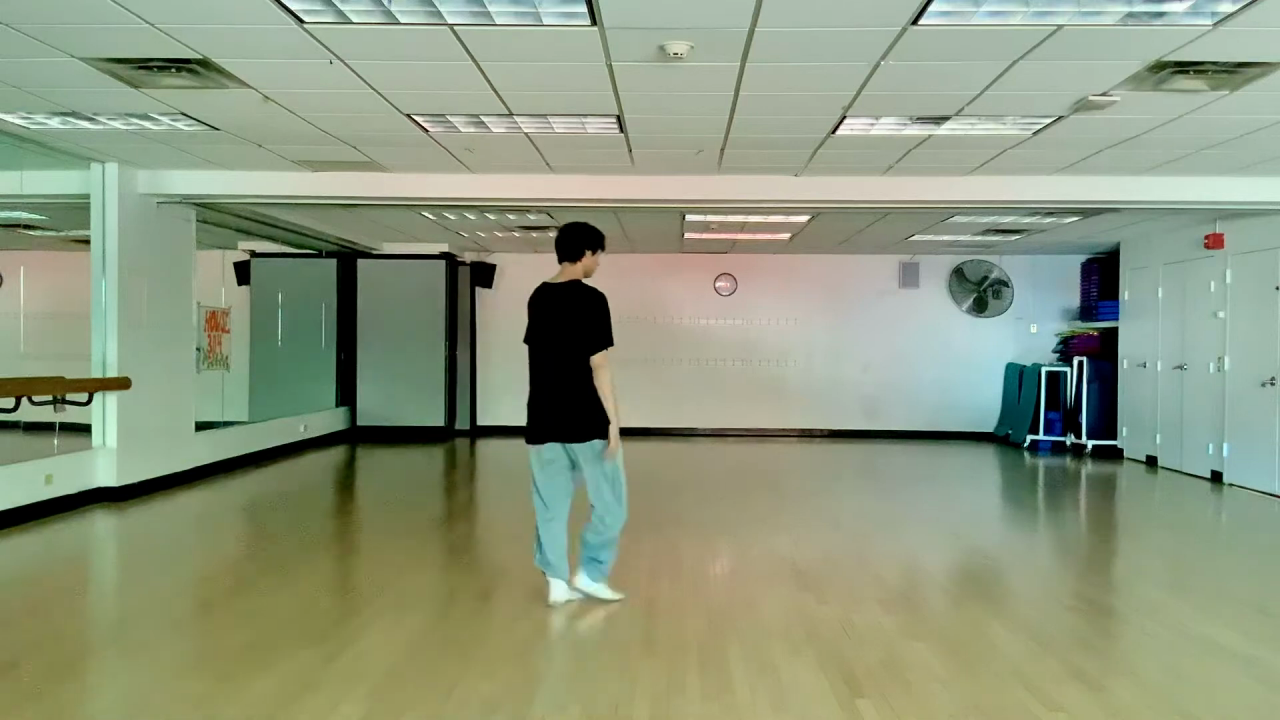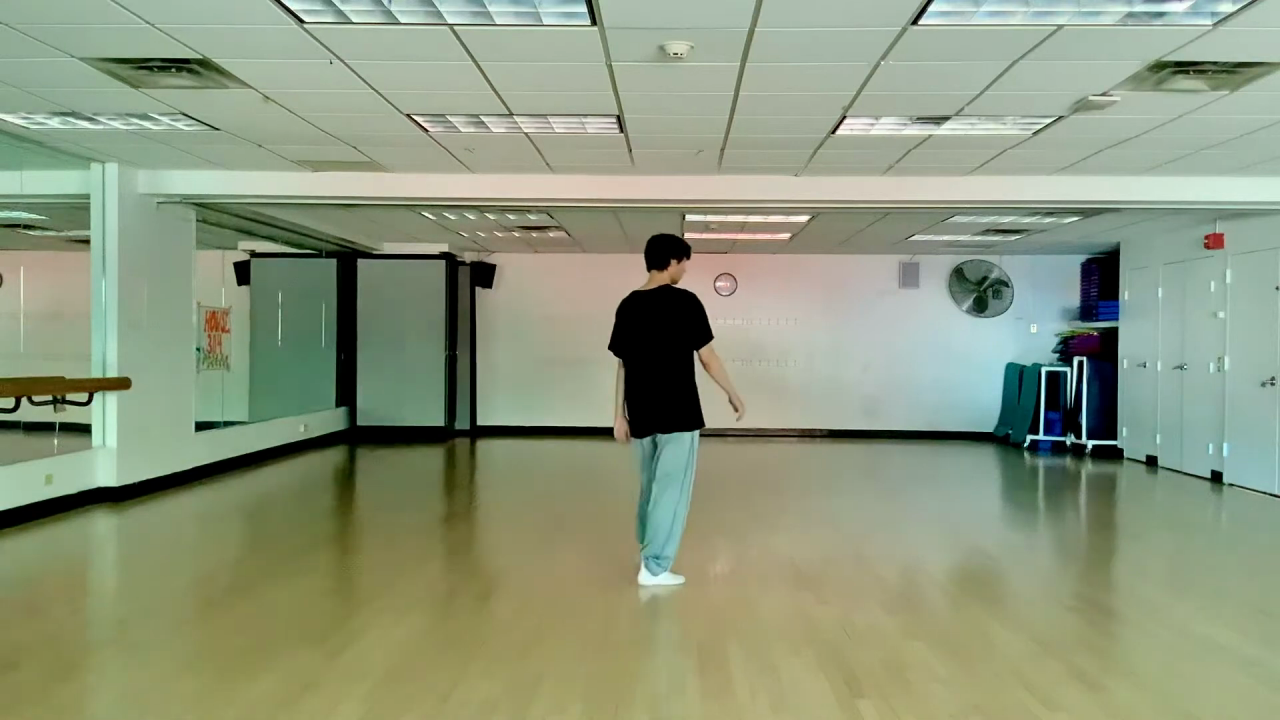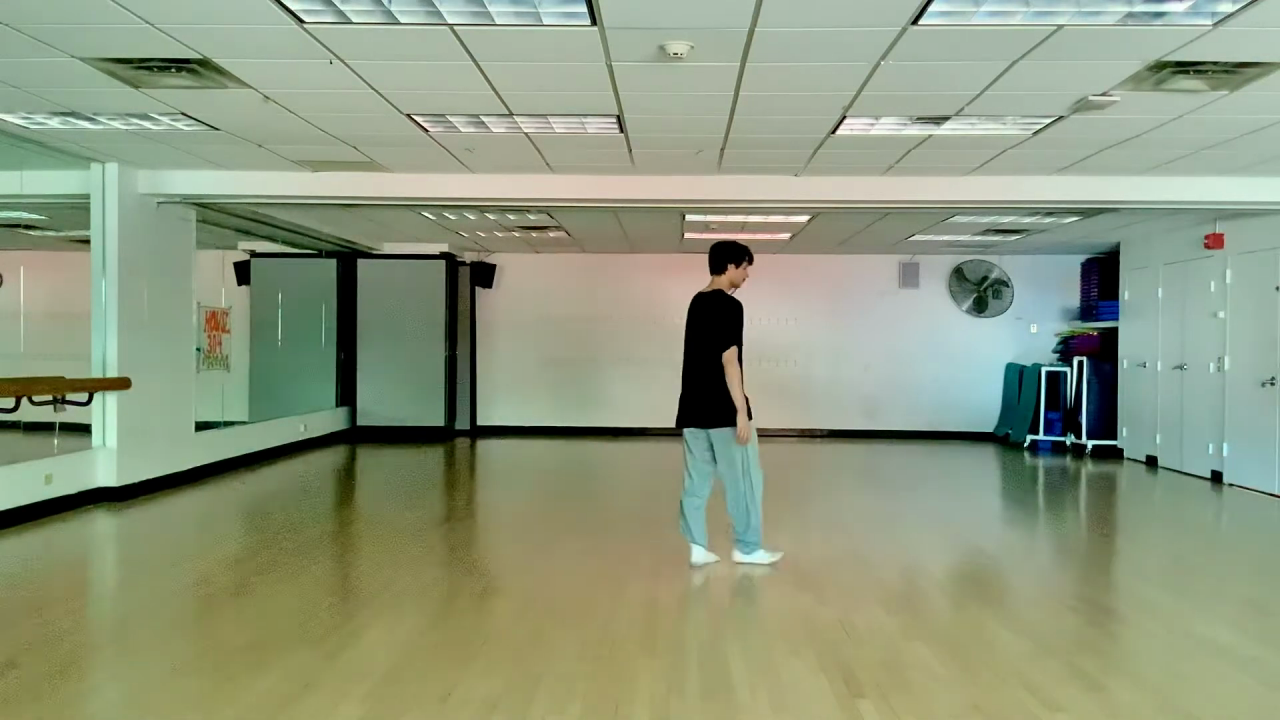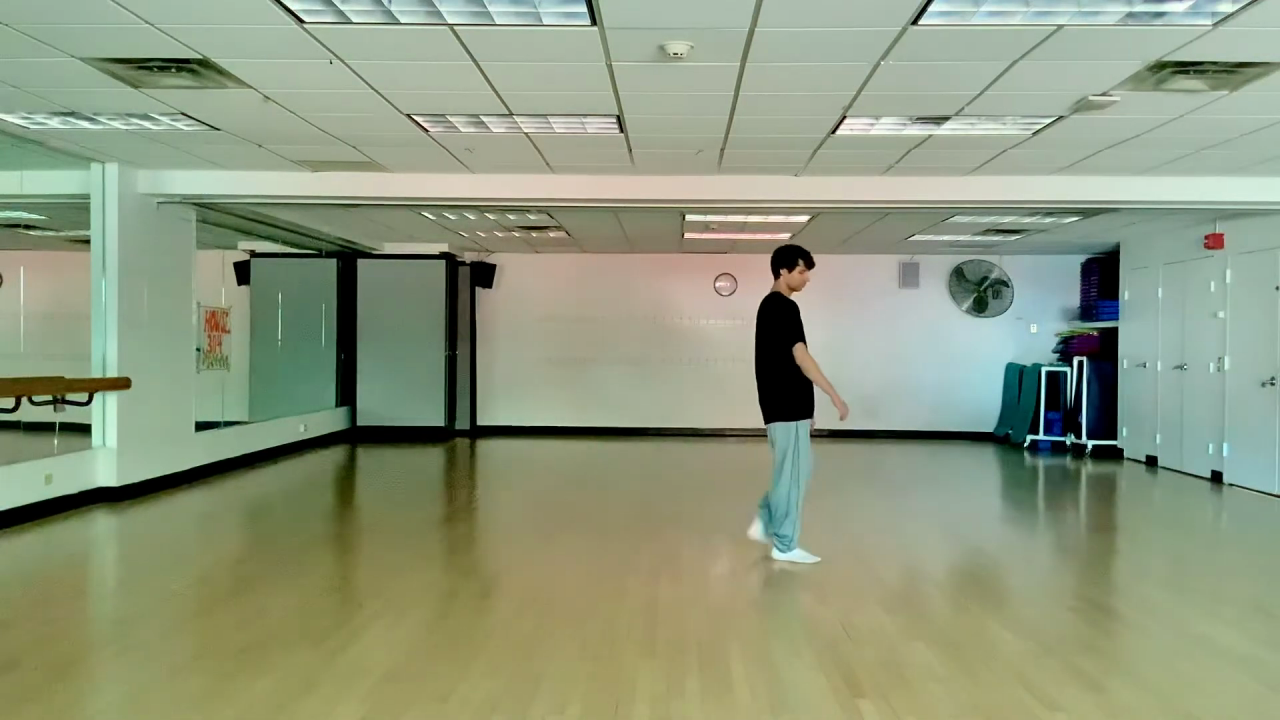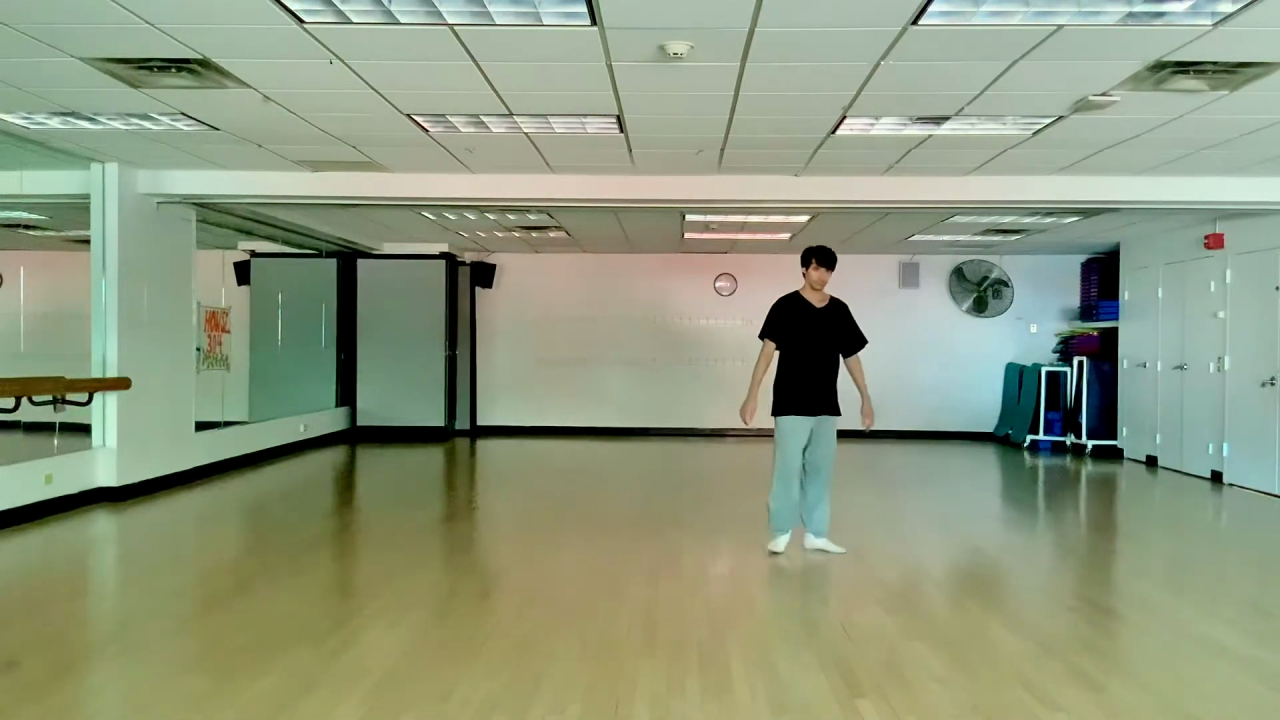
dt=0.7s
person 1, frame 1
left shoulder: (538, 298)
right shoulder: (590, 299)
right elbow: (598, 364)
right wrist: (612, 422)
left hip: (542, 419)
right hip: (583, 418)
left knee: (551, 502)
right knee: (609, 497)
left ankle: (556, 580)
right ankle: (590, 571)
person 1, frame 2
left shoulder: (627, 306)
right shoulder: (685, 302)
left elbow: (622, 364)
right elbow: (708, 357)
left wrist: (619, 413)
right wrist: (733, 395)
left hip: (641, 414)
right hip: (678, 413)
left knee: (652, 484)
right knee: (670, 489)
left ankle: (651, 547)
right ankle: (655, 568)
person 1, frame 3
left shoulder: (697, 303)
right shoulder: (728, 305)
right elbow: (729, 360)
right wrist: (742, 411)
left hip: (693, 409)
right hip: (722, 410)
left knee: (697, 479)
right knee: (744, 478)
left ankle: (697, 547)
right ankle: (748, 548)
person 1, frame 4
left shoulder: (771, 305)
right shoulder: (784, 307)
right elbow: (801, 357)
right wrist: (835, 397)
left hip: (780, 403)
right hip: (790, 406)
left knee: (789, 471)
right knee: (791, 474)
left ankle: (765, 523)
right ankle: (784, 546)
person 1, frame 5
left shoulder: (840, 310)
right shoulder: (786, 306)
left elbow: (852, 356)
right elbow: (767, 351)
left wrist: (866, 399)
right wrist: (751, 395)
left hip: (826, 406)
right hip: (791, 404)
left knee: (820, 470)
right knee: (787, 468)
left ankle: (815, 533)
right ankle: (781, 530)
